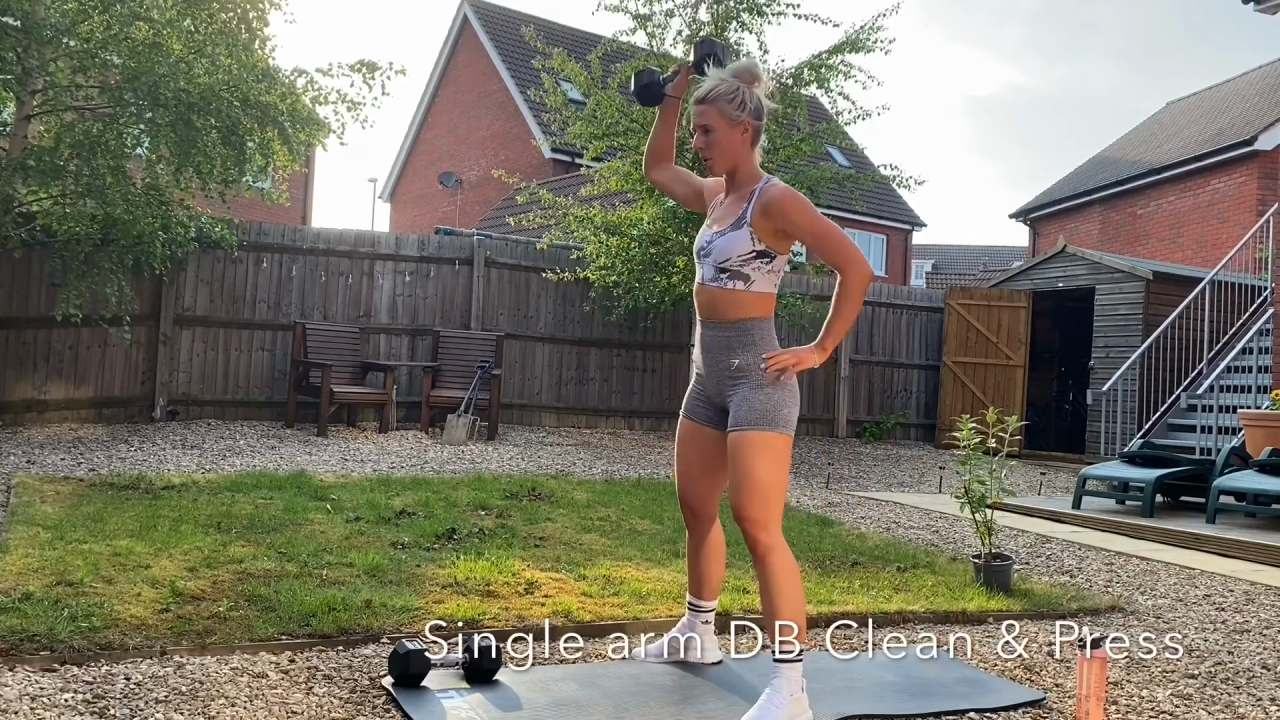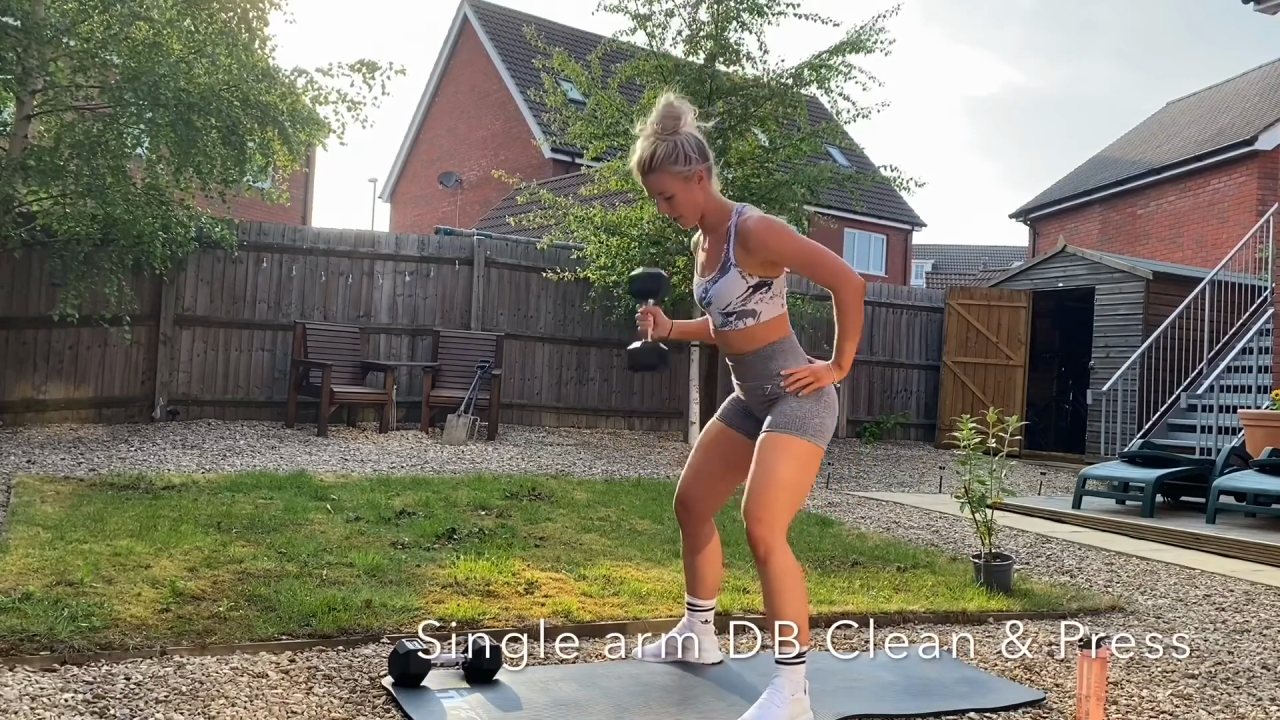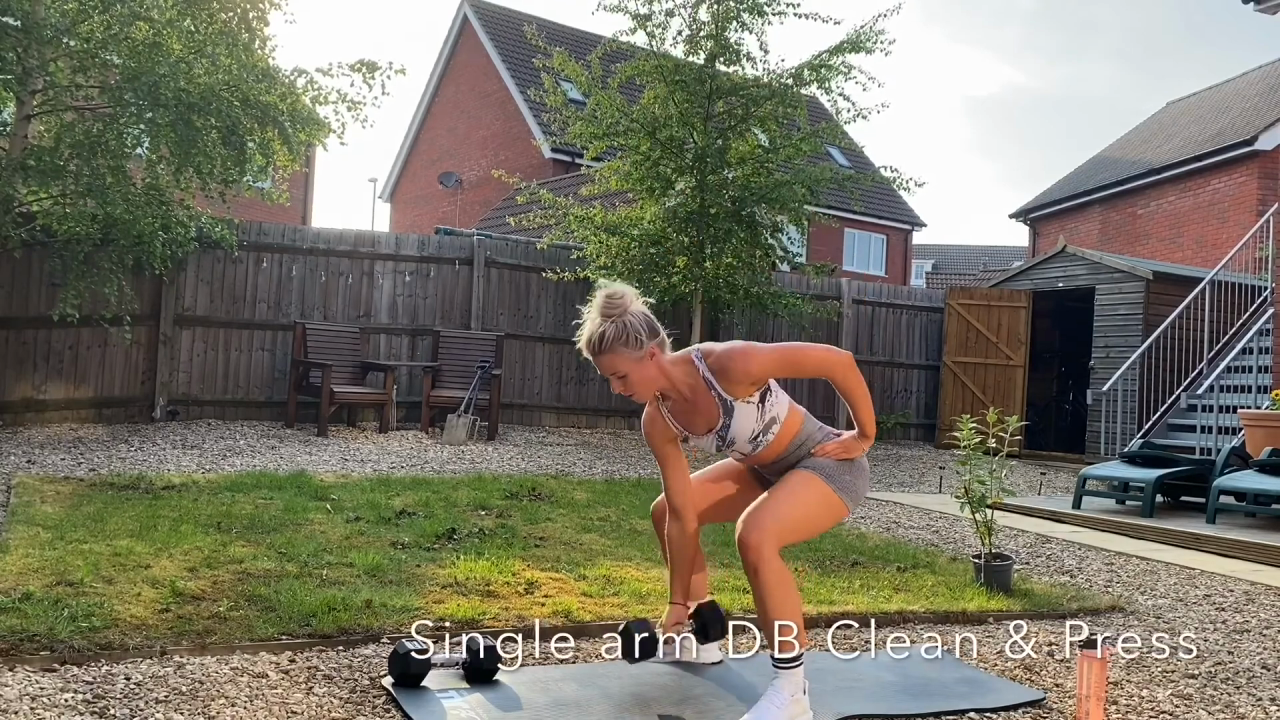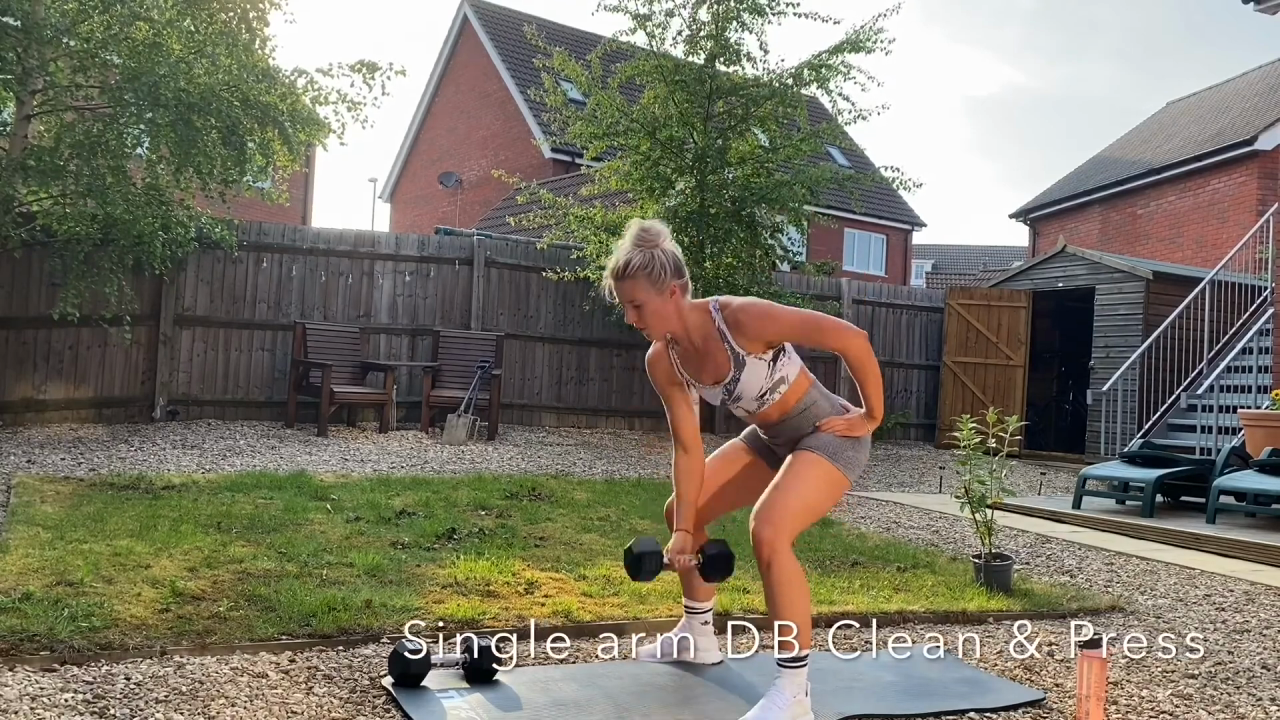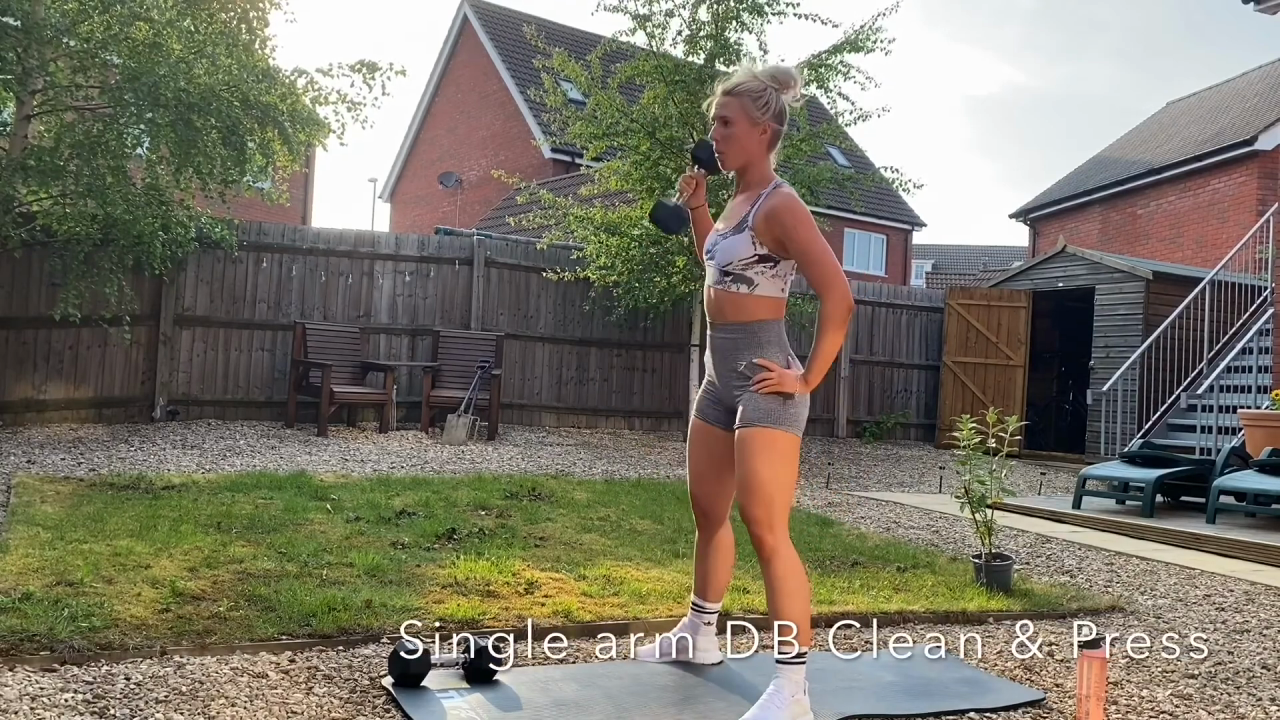
dt=0.4s
person 1, frame 1
left shoulder: (777, 200)
right shoulder: (714, 194)
left elbow: (856, 268)
right elbow: (656, 167)
left wrist: (819, 350)
right wrist: (674, 99)
left hip: (758, 375)
right hip: (708, 374)
left knee: (757, 527)
right knee: (695, 510)
right ankle: (699, 634)
person 1, frame 2
left shoulder: (754, 229)
right shoulder: (703, 241)
left elbow: (849, 283)
left wrist: (838, 366)
right wrist: (668, 328)
left hip: (795, 396)
right hip: (748, 396)
left knee: (762, 529)
right knee: (691, 504)
right ankle: (698, 635)
person 1, frame 3
left shoulder: (727, 363)
right shoulder: (658, 419)
left elbow: (840, 360)
right elbow: (681, 512)
left wrist: (865, 438)
right wrist: (678, 604)
left hip: (830, 465)
right hip: (769, 469)
left knee: (755, 536)
right knee: (665, 515)
right ankle: (700, 638)
person 1, frame 4
left shoulder: (741, 318)
right shoulder: (662, 361)
left elbow: (852, 338)
right elbow: (688, 450)
left wrist: (872, 417)
right wrist: (684, 532)
left hip: (830, 436)
right hip: (771, 439)
left knee: (767, 532)
right knee: (681, 510)
right ankle: (698, 633)
person 1, frame 5
left shoulder: (780, 204)
right shoulder: (737, 198)
left elbow: (838, 297)
right elbow: (716, 256)
left wrist: (810, 377)
right wrist: (694, 208)
left hip: (765, 380)
right hip: (719, 376)
left knee: (765, 528)
right knee: (707, 512)
right ankle: (700, 634)
